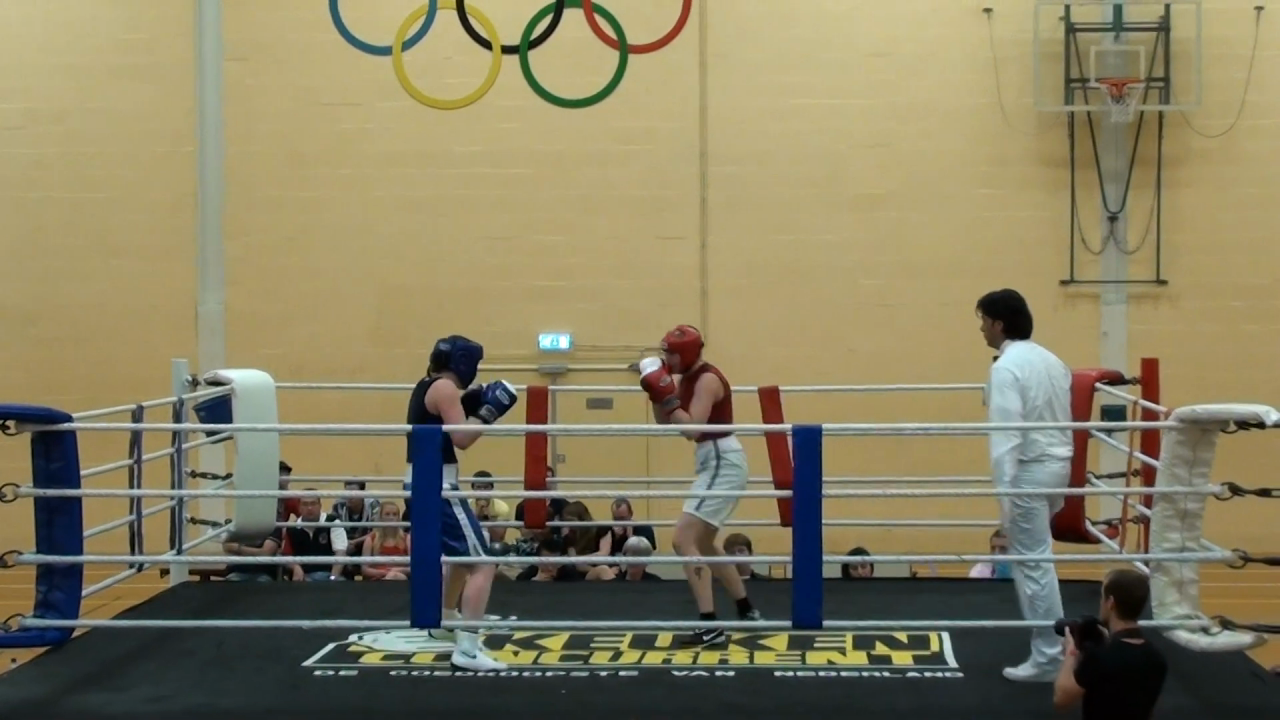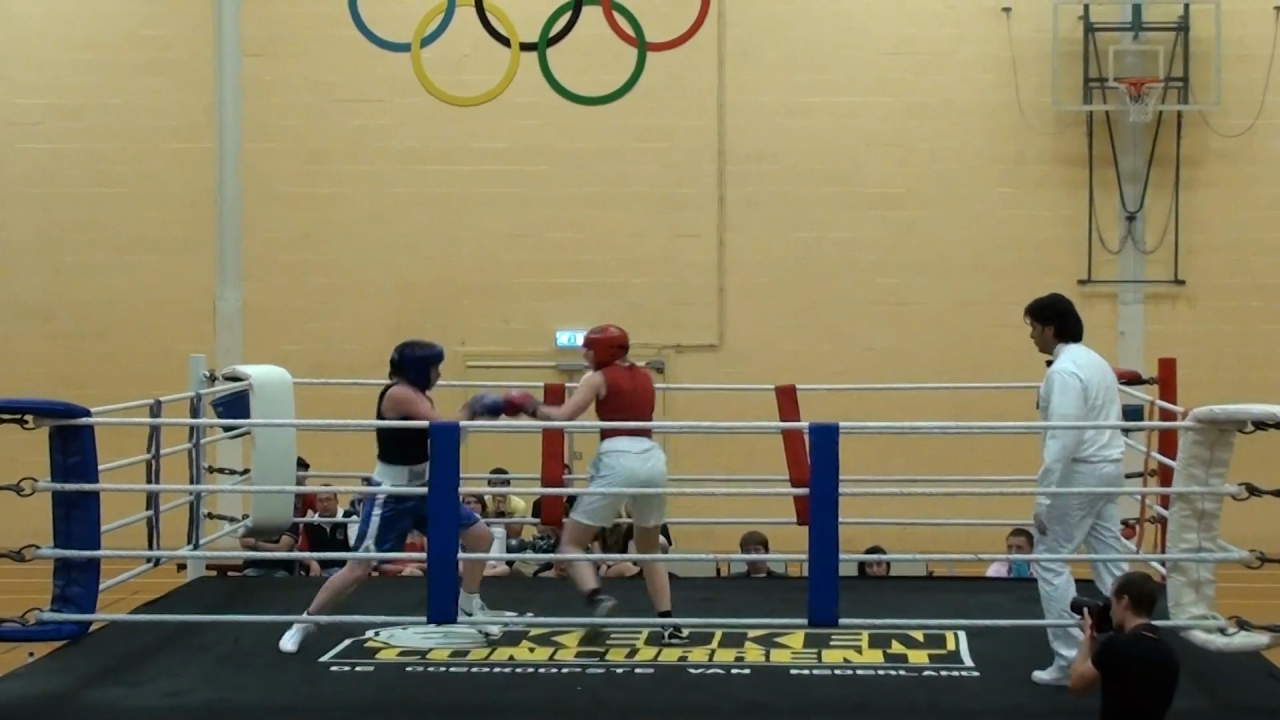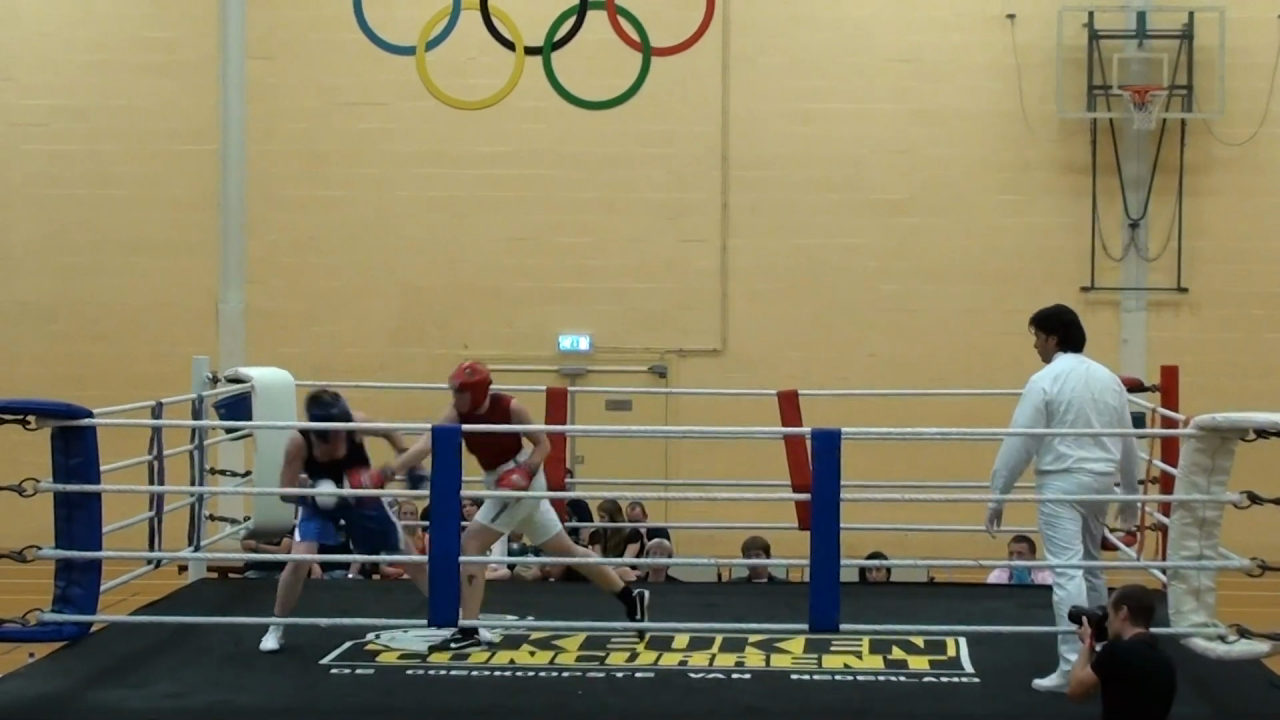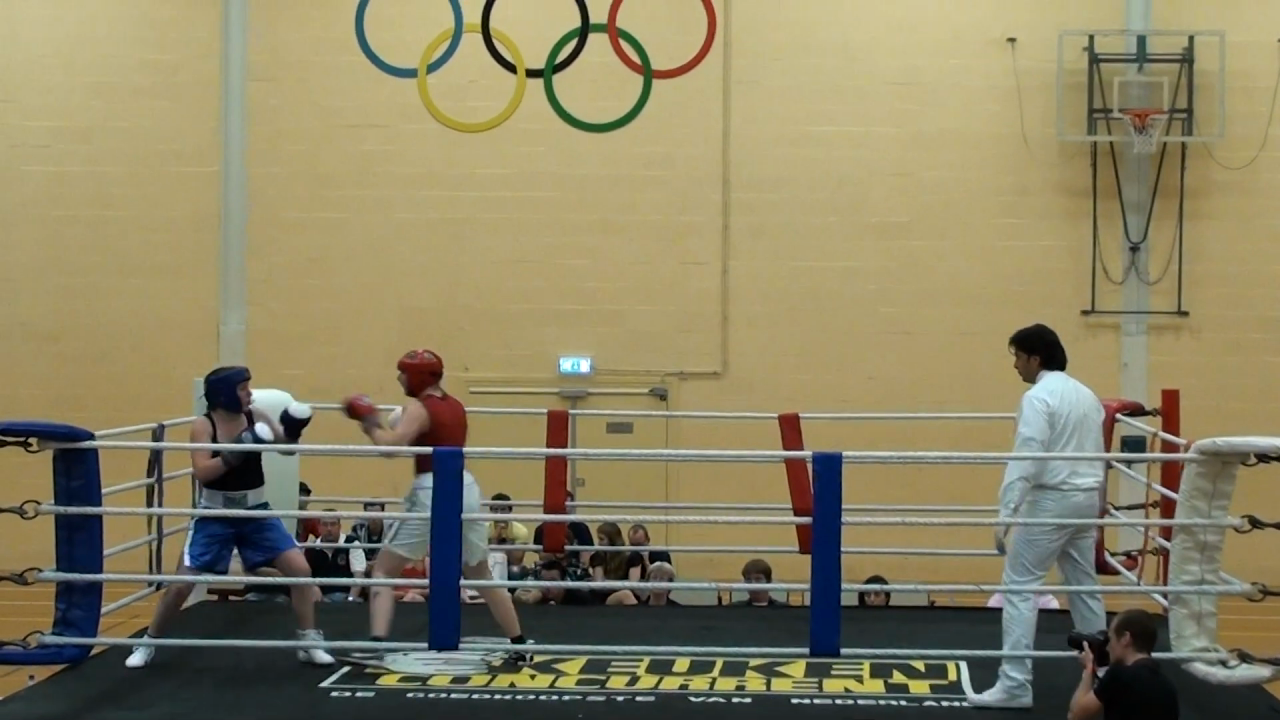
dt=0.5s
person 1, frame 1
left shoulder: (1007, 367)
right shoulder: (1053, 362)
left elbow: (1006, 434)
left wrist: (1005, 490)
left hip: (1031, 473)
right hip: (1058, 468)
left knee: (1034, 564)
right knee: (1036, 559)
left ankle: (1050, 658)
right ankle: (1056, 642)
person 1, frame 2
left shoulder: (1064, 369)
right shoulder: (1096, 363)
left elbow: (1062, 438)
left wrist: (1045, 496)
left hip: (1080, 475)
right hip: (1109, 471)
left knee: (1050, 562)
right knee: (1111, 563)
left ankle: (1068, 660)
person 1, frame 3
left shoulder: (1044, 381)
right shoulder: (1109, 379)
left elbow: (1019, 443)
right elbow: (1128, 442)
left wrist: (997, 495)
right wrist: (1131, 493)
left hip: (1062, 484)
right hip: (1100, 483)
left knee: (1066, 572)
right knee: (1088, 566)
left ankle: (1074, 665)
person 1, frame 4
left shoulder: (1039, 396)
right shoulder: (1088, 396)
left elbow: (1026, 459)
right elbow: (1097, 457)
left wrist: (1005, 514)
right wrist: (1096, 511)
left hip: (1052, 500)
right hip: (1084, 500)
left knee: (1020, 586)
right knee: (1084, 588)
left ankle: (1015, 684)
person 2, frame 1
left shoulder: (708, 379)
right shoulder: (686, 378)
left elbow: (691, 427)
right elbow: (661, 419)
left wrist: (665, 393)
right wrist: (658, 391)
left hip: (723, 465)
right hip: (719, 466)
left knee: (684, 542)
right knee: (704, 544)
left ankle: (712, 624)
right ankle: (745, 609)
person 2, frame 2
left shoulder: (598, 379)
right shoulder: (644, 378)
left elbow: (562, 416)
left wrist: (529, 406)
left hip: (615, 462)
right hip: (652, 461)
left knee: (569, 545)
right knee: (649, 550)
left ankle: (598, 599)
right ankle: (669, 624)
person 2, frame 3
left shoulder: (512, 407)
right shoulder: (455, 412)
left elbow: (543, 446)
right elbow: (424, 446)
left wrist: (527, 473)
right wrist: (388, 471)
left hip: (520, 480)
right hip: (504, 482)
left knee: (468, 548)
right knee: (566, 550)
left ankle: (467, 633)
right ankle: (630, 597)
person 2, frame 4
left shoulder: (417, 408)
right shoulder: (456, 406)
left elbow: (392, 445)
left wrist: (368, 419)
left hip: (433, 495)
right hip: (467, 493)
left knee: (382, 571)
right knee: (482, 578)
left ankle: (376, 645)
right ankle: (519, 647)
person 3, frame 1
left shoulder: (427, 387)
right shoulder: (443, 388)
right elbow: (461, 439)
left wrist: (468, 406)
right wrist: (490, 409)
left knee: (464, 557)
right knee: (481, 567)
left ankle: (443, 618)
right ankle: (467, 649)
person 3, frame 2
left shoulder: (413, 395)
right shoulder: (399, 395)
left elbow: (430, 433)
right wrist: (476, 407)
left hip: (421, 487)
right hip: (389, 493)
left knee: (481, 536)
right knee: (359, 568)
left ankle: (470, 606)
right ankle: (304, 624)
person 3, frame 3
left shoulder: (352, 422)
right shoulder: (300, 441)
left elbow: (393, 438)
right elbow: (289, 488)
right wrist: (311, 495)
left hip: (361, 497)
left knee: (413, 561)
right knee: (299, 561)
right ankle: (277, 628)
person 3, frame 4
left shoulder: (256, 416)
right shoulder: (203, 425)
left elbow: (287, 443)
right elbow: (202, 473)
left wrist: (292, 428)
right wrist: (236, 452)
left hip: (255, 510)
right hip: (215, 515)
left knee: (299, 568)
right knee: (181, 583)
left ankle: (309, 642)
right ankle: (148, 643)
